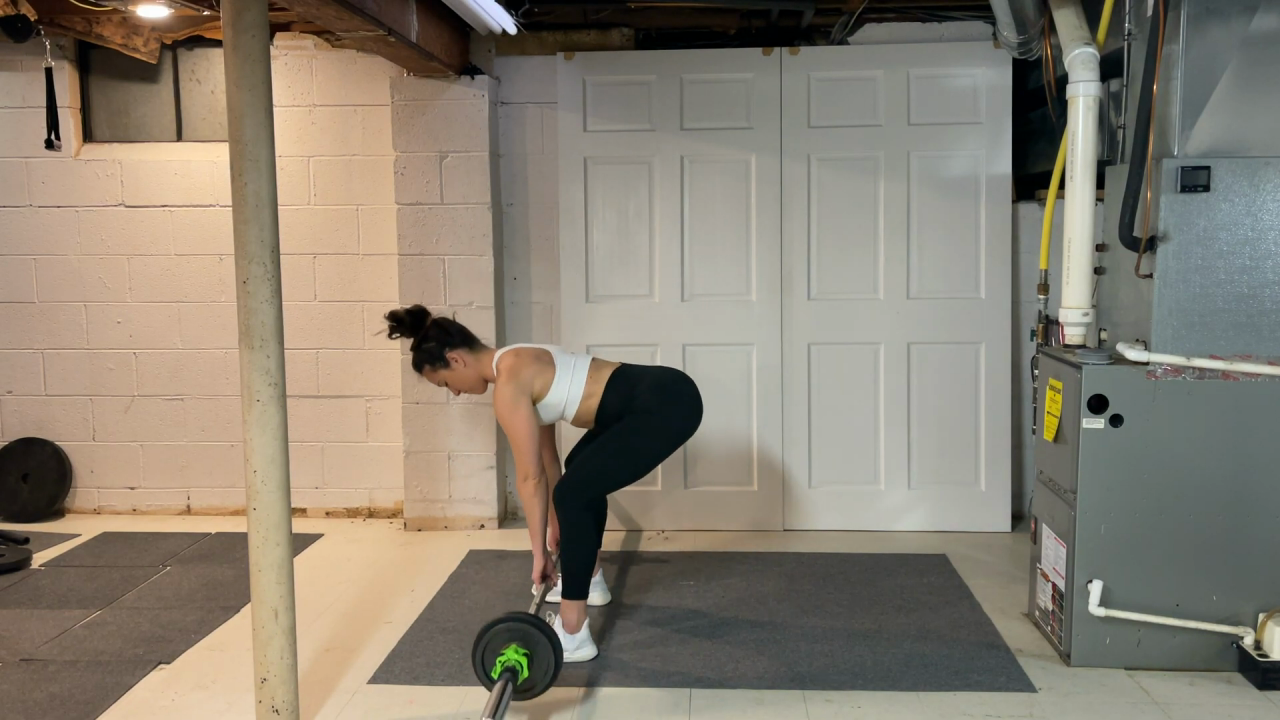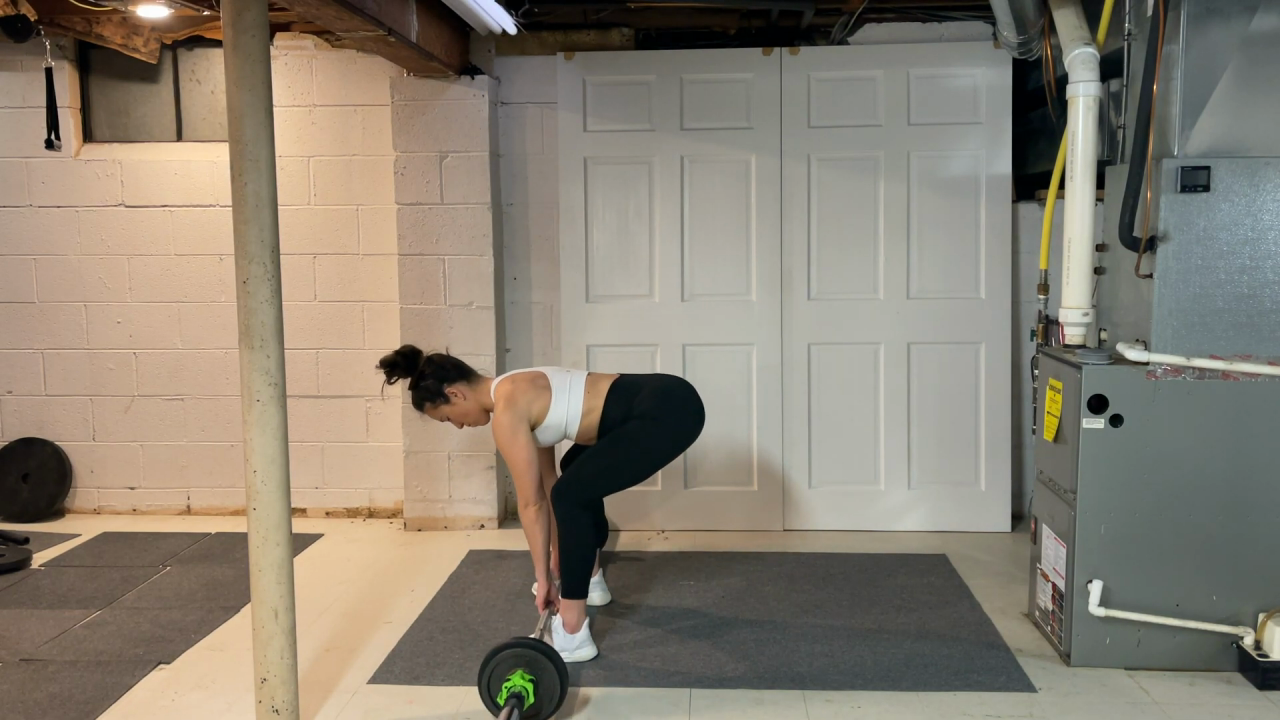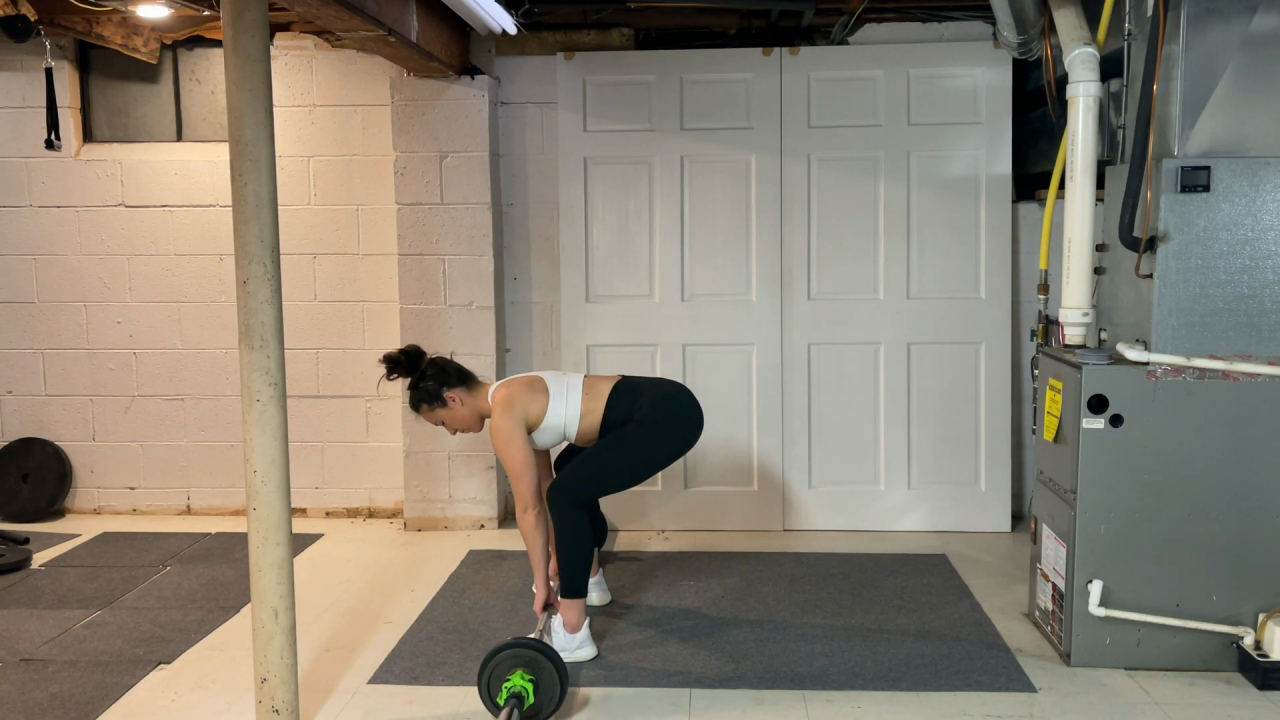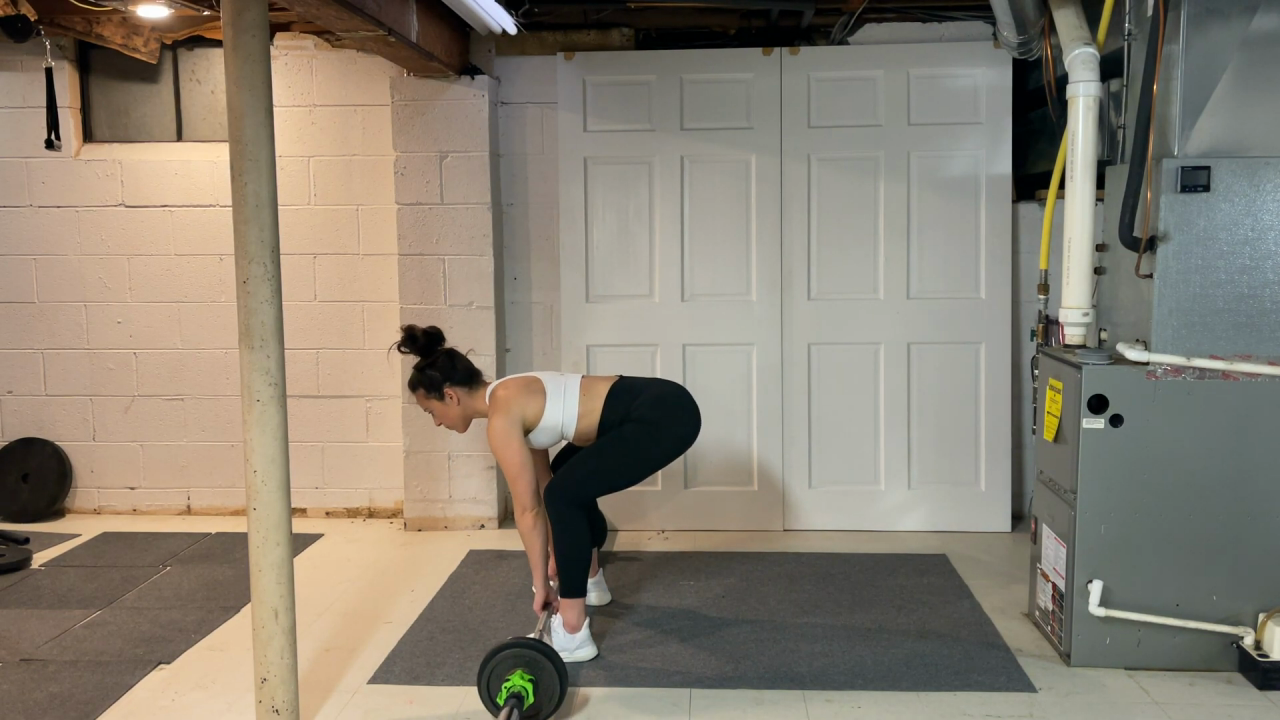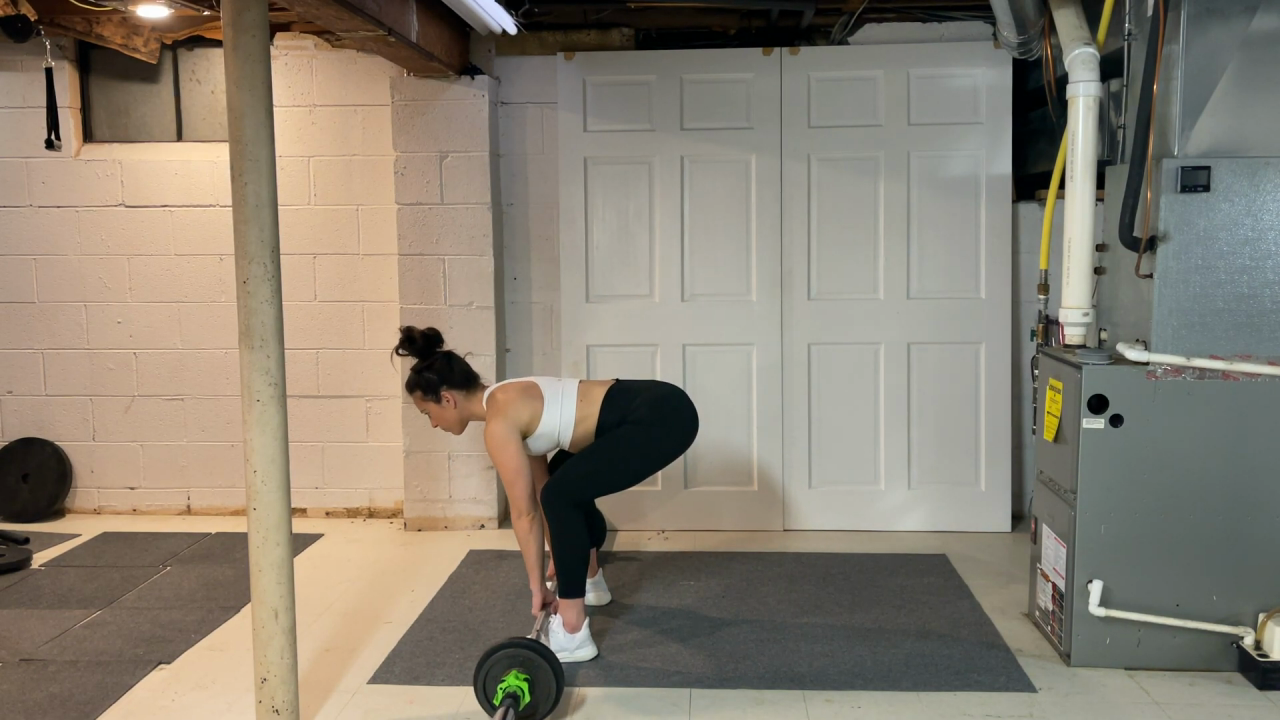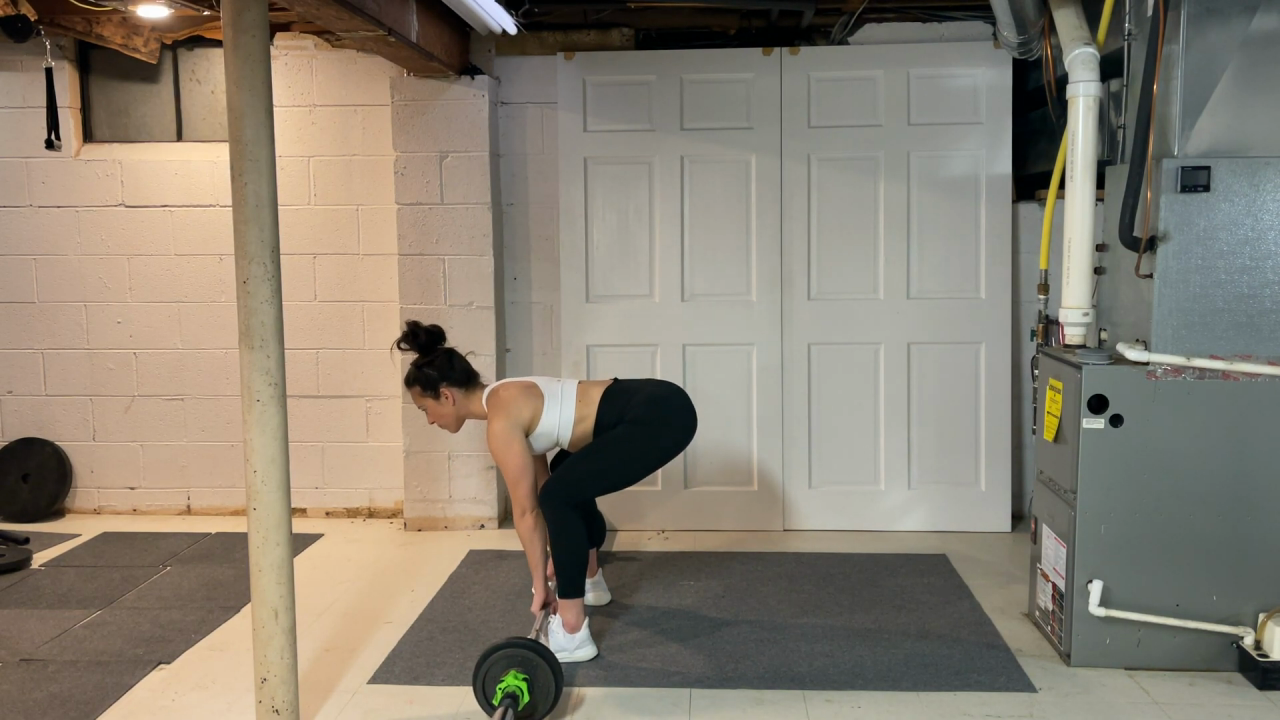
dt=0.5s
person 1, frame 1
left shoulder: (508, 383)
right shoulder: (518, 366)
left elbow: (530, 477)
right elbow: (546, 457)
left wrist: (539, 552)
right wrist: (555, 524)
left hip: (667, 405)
right hip: (663, 396)
left knee: (574, 492)
right knee: (582, 473)
left ankle: (573, 635)
right ankle: (589, 579)
person 1, frame 2
left shoulder: (507, 411)
right shoulder: (516, 394)
left elbow: (531, 503)
right elbow: (546, 479)
left wrist: (543, 577)
right wrist: (558, 550)
left hip: (667, 413)
right hip: (660, 401)
left knee: (572, 494)
right knee: (577, 472)
left ankle: (572, 635)
right ankle: (590, 579)
person 1, frame 3
left shoulder: (504, 414)
right shoulder: (513, 399)
left elbow: (529, 507)
right elbow: (543, 483)
left wrist: (542, 583)
right wrist: (556, 554)
left hip: (667, 416)
right hip: (656, 407)
left knee: (567, 494)
right knee: (571, 473)
left ankle: (572, 636)
right ankle: (590, 580)
person 1, frame 4
left shoulder: (501, 416)
right shoulder: (510, 399)
left elbow: (527, 508)
right elbow: (542, 483)
left wrist: (541, 582)
right wrist: (557, 556)
left hip: (665, 416)
right hip: (653, 407)
left knee: (565, 494)
right knee: (568, 476)
left ankle: (573, 635)
right ankle: (590, 579)
person 1, frame 5
left shoulder: (500, 420)
right shoulder: (507, 403)
left elbow: (524, 513)
right elbow: (540, 488)
left wrist: (538, 586)
right wrist: (558, 557)
left hip: (663, 418)
right hip: (651, 408)
left knee: (562, 494)
right knee: (565, 477)
left ankle: (572, 635)
right ankle: (590, 580)
person 1, frame 6
left shoulder: (501, 419)
right shoulder: (505, 402)
left elbow: (526, 510)
right elbow: (538, 487)
left wrist: (540, 585)
right wrist: (557, 557)
left hip: (660, 417)
right hip: (651, 407)
left knee: (560, 495)
right knee: (568, 481)
left ankle: (572, 635)
right ankle: (590, 580)
